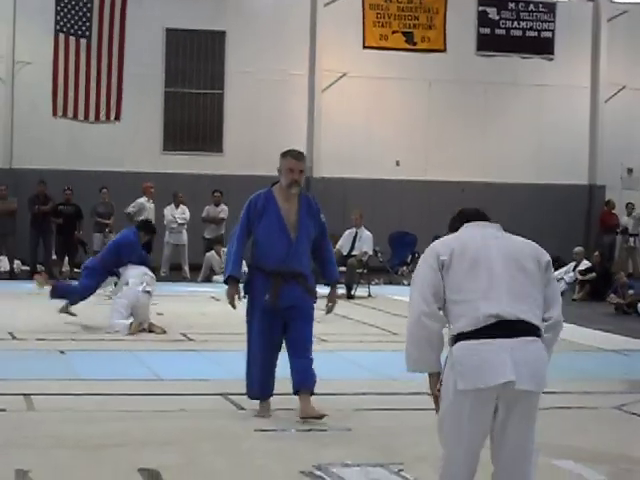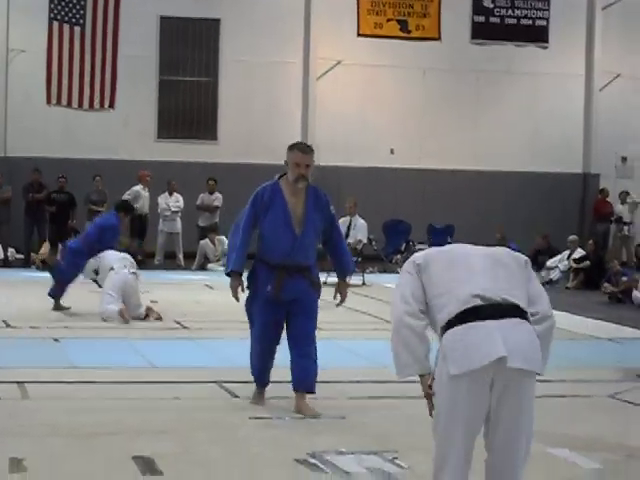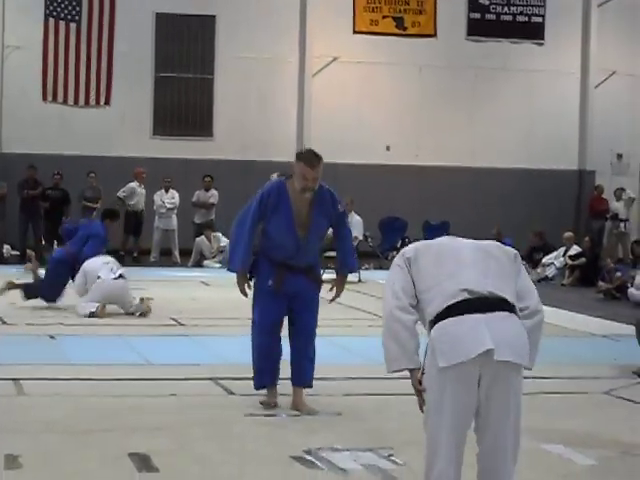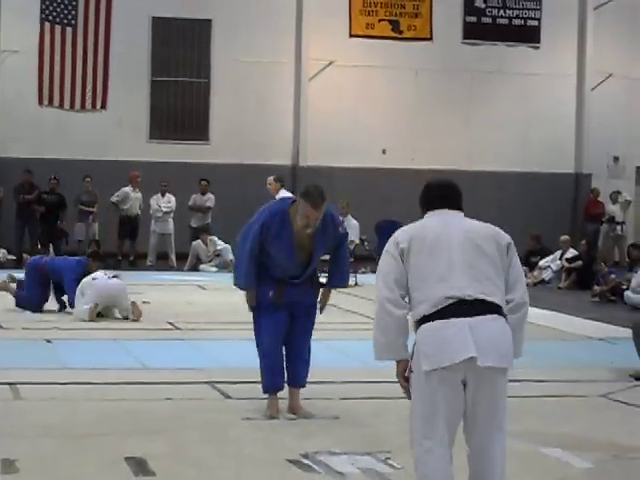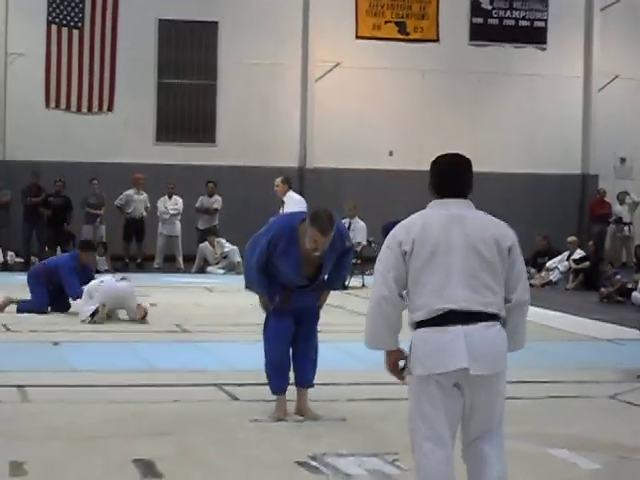
dt=0.2s
person 1, frame 1
left shoulder: (442, 248)
right shoulder: (533, 250)
left elbow: (423, 314)
right elbow: (553, 315)
left wrist: (433, 369)
left hip: (473, 357)
right hip: (528, 355)
left knee: (458, 456)
right knee: (516, 458)
person 1, frame 2
left shoulder: (421, 261)
right shoulder: (512, 257)
left elbow: (406, 318)
right elbow: (543, 315)
left wrist: (423, 372)
right wrist: (533, 364)
left hip: (465, 343)
right hip: (519, 340)
left knee: (452, 446)
right knee: (510, 447)
person 1, frame 3
left shoulder: (412, 253)
right shoulder: (502, 250)
left elbow: (398, 312)
right elbow: (532, 310)
left wrist: (413, 367)
right wrist: (522, 361)
left hip: (452, 338)
right hip: (507, 337)
left knee: (444, 439)
right knee: (500, 440)
person 1, frame 4
left shoulder: (405, 236)
right shoulder: (496, 234)
left elbow: (389, 300)
right elbow: (518, 299)
left wrist: (400, 356)
right wrist: (508, 349)
left hip: (438, 340)
right hip: (492, 336)
left knee: (433, 439)
right knee: (490, 437)
person 1, frame 5
left shoulder: (408, 229)
right shoulder: (500, 231)
left elbow: (386, 294)
right elbow: (518, 297)
left wrist: (390, 345)
right wrist: (506, 344)
left hip: (434, 344)
right hip: (487, 341)
left knee: (433, 442)
right knee: (487, 437)
person 2, frame 1
left shoulder: (311, 207)
right shoulder: (258, 203)
left elbow: (323, 249)
right elbow: (239, 242)
left wrist: (332, 286)
right wrist: (232, 279)
left hip: (300, 288)
right hip: (266, 286)
left knee: (302, 346)
right knee: (263, 348)
left ankle: (305, 404)
right ankle: (263, 400)
person 2, frame 2
left shoulder: (319, 199)
right shoulder: (264, 194)
left elbow: (334, 238)
right elbow: (242, 232)
left wrist: (343, 276)
right wrist: (235, 272)
left hip: (305, 280)
right hip: (268, 278)
left knee: (304, 340)
right knee: (264, 337)
left ankle: (301, 399)
right ankle: (260, 384)
person 2, frame 3
left shoulder: (328, 198)
right shoulder: (270, 193)
left elbow: (342, 233)
right elbow: (244, 228)
left wrist: (342, 273)
right wrist: (241, 270)
left hip: (307, 277)
right hip: (271, 274)
left knee: (304, 336)
right knee: (266, 331)
left ankle: (298, 395)
right ankle: (270, 390)
person 2, frame 4
left shoulder: (332, 221)
right shoulder: (271, 215)
left elbow: (340, 251)
right elbow: (245, 248)
left wrist: (330, 286)
right wrist: (248, 287)
left hip: (304, 287)
right hip: (270, 285)
left knee: (300, 339)
right knee: (271, 338)
left ankle: (294, 398)
right ankle: (273, 397)
person 2, frame 5
left shoulder: (341, 235)
right shoulder: (279, 229)
left elbow: (344, 258)
right elbow: (253, 256)
left wrist: (330, 287)
right wrist: (261, 291)
left hip: (311, 292)
right hip: (279, 290)
left knee: (306, 341)
right knee: (278, 340)
left ankle: (302, 401)
right ankle: (280, 401)
